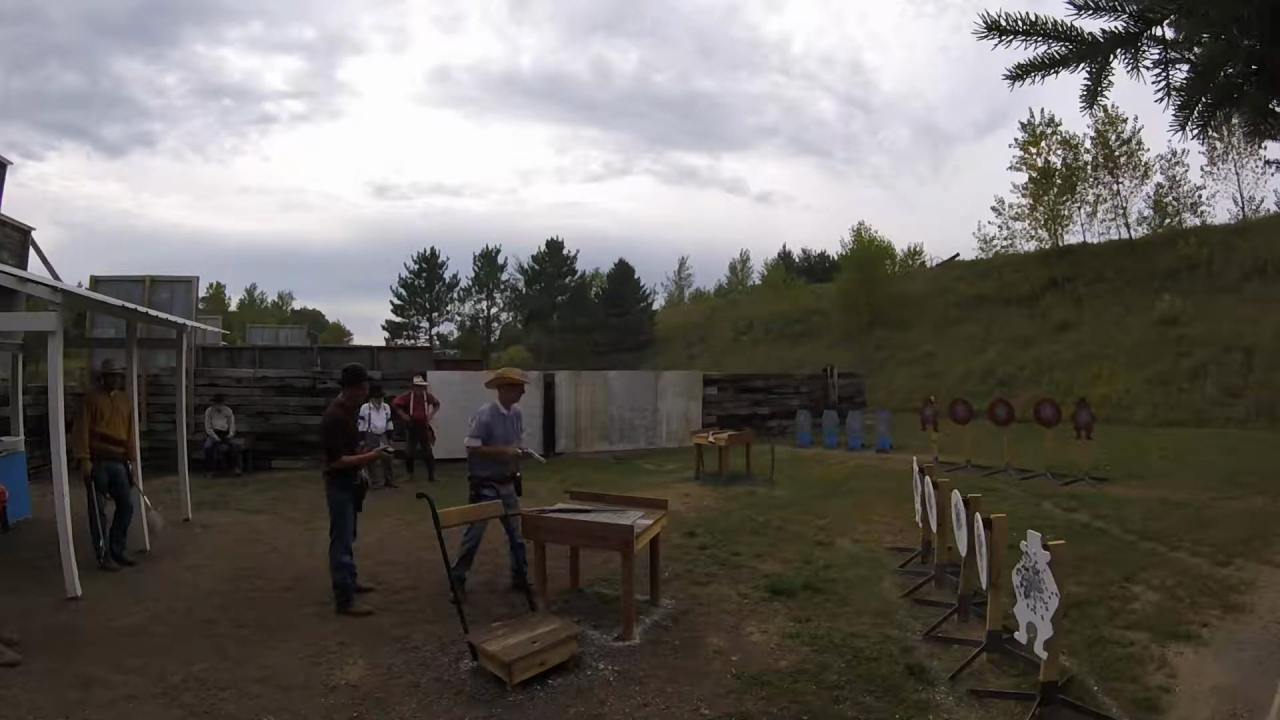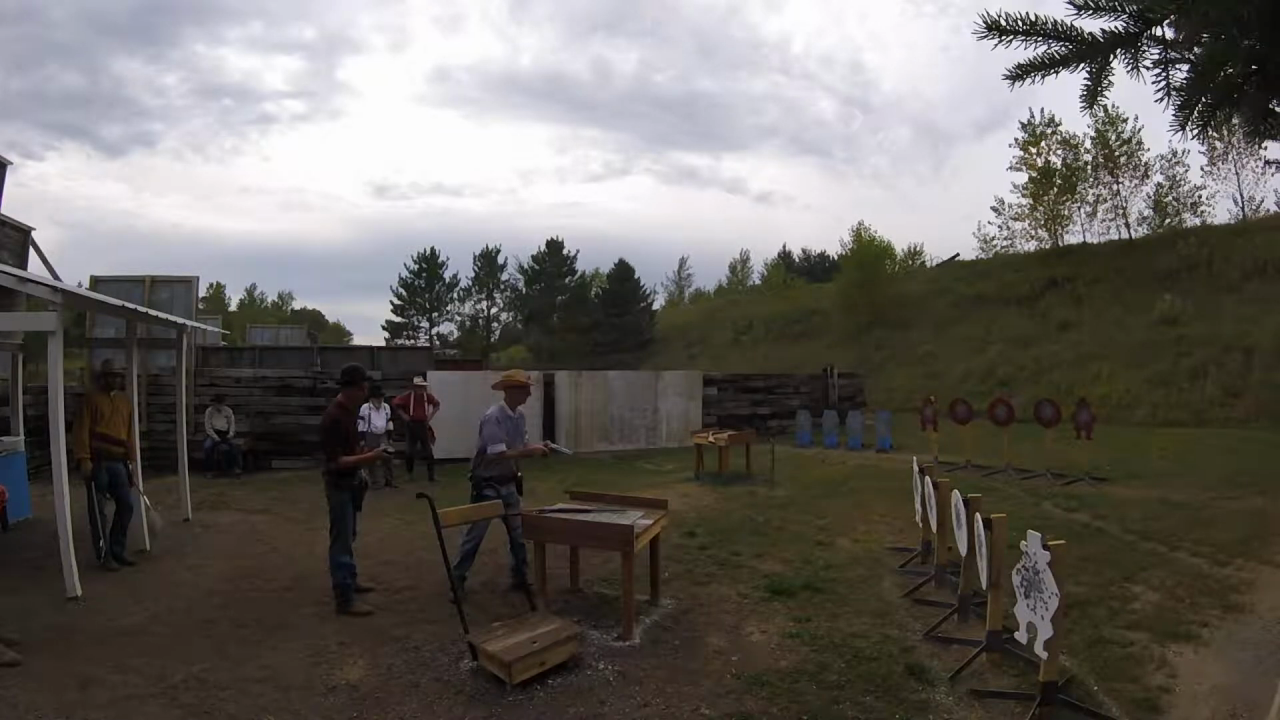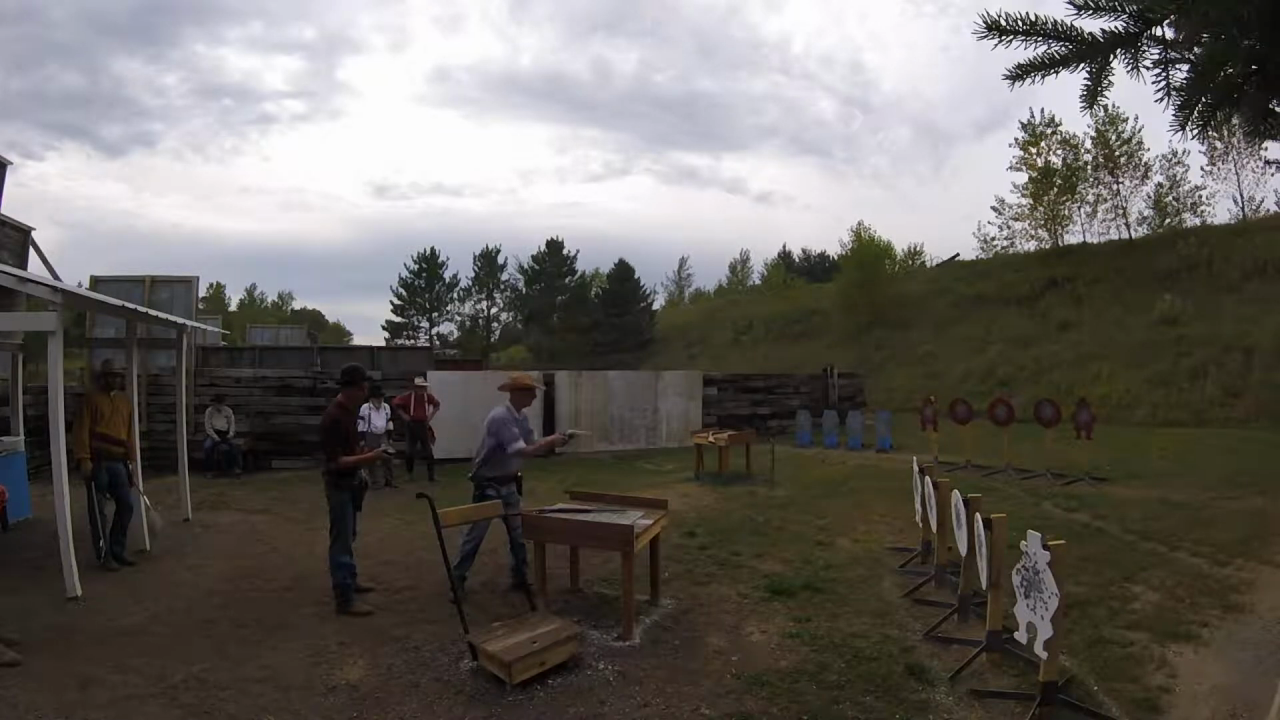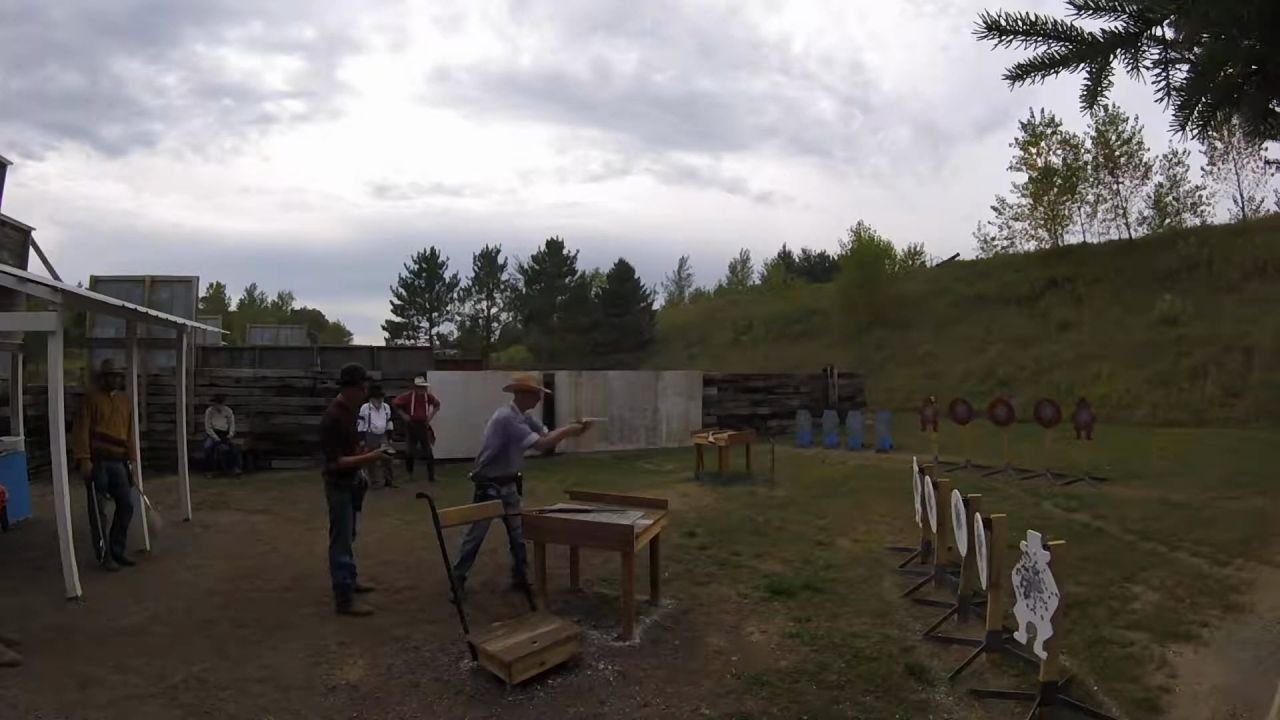
dt=0.1s
person 1, frame 1
left shoulder: (351, 410)
right shoulder: (334, 417)
right elbow: (336, 461)
left wrist: (365, 454)
right wrist: (369, 457)
left hip: (350, 482)
right hip: (339, 484)
left knee: (348, 536)
right knee: (341, 540)
left ankle: (349, 580)
right ankle: (344, 600)
person 1, frame 2
left shoulder: (350, 410)
right shoulder: (333, 417)
right elbow: (335, 461)
left wrist: (365, 453)
right wrist: (368, 457)
left hip: (350, 481)
right hip: (338, 484)
left knee: (348, 536)
right knee: (341, 540)
left ankle: (350, 580)
right ankle: (344, 600)
person 1, frame 3
left shoulder: (350, 410)
right shoulder: (334, 417)
right elbow: (335, 461)
left wrist: (364, 454)
right wrist: (368, 458)
left hip: (350, 482)
right hip: (339, 484)
left knee: (348, 536)
right knee: (341, 540)
left ankle: (350, 580)
right ankle: (344, 600)
person 1, frame 4
left shoulder: (350, 410)
right shoulder: (333, 417)
right elbow: (335, 461)
left wrist: (364, 454)
right wrist: (368, 458)
left hip: (350, 481)
right hip: (339, 484)
left knee: (348, 536)
right knee: (341, 540)
left ankle: (350, 580)
right ankle: (344, 600)
person 2, frame 1
left shoulder: (516, 413)
right shoulder: (485, 414)
right elbow: (472, 448)
left wrist: (518, 452)
right wrist: (504, 451)
left hip: (508, 484)
right hip: (484, 486)
left knee: (516, 535)
right knee: (474, 535)
left ankle: (520, 578)
right ankle: (457, 580)
person 2, frame 2
left shoulder: (520, 415)
right shoulder: (493, 417)
right elbow: (499, 454)
left wrist: (534, 449)
right wrist: (529, 452)
left hip: (509, 484)
right hip: (487, 486)
left knee: (518, 534)
right knee: (475, 535)
left ankle: (520, 578)
right ankle: (458, 580)
person 2, frame 3
left shoulder: (521, 416)
right shoulder: (501, 418)
left elbow: (533, 442)
right elbow: (523, 451)
left wrist: (551, 441)
right wrist: (549, 442)
left hip: (509, 484)
right hip: (487, 486)
left knee: (518, 534)
right knee: (475, 535)
left ankle: (519, 578)
right ankle: (457, 580)
person 2, frame 4
left shoulder: (524, 416)
right shoulder: (506, 417)
left elbow: (545, 436)
right elbow: (540, 444)
left wrist: (567, 431)
right wrist: (566, 431)
left hip: (509, 484)
right hip: (488, 485)
left knee: (518, 534)
right knee: (476, 534)
left ankle: (520, 578)
right ankle: (457, 580)
person 3, frame 1
left shoulder: (125, 400)
right shoulder: (92, 399)
right elbow: (81, 430)
left wrist: (130, 458)
right wrist: (83, 459)
left hip: (118, 462)
right hip: (97, 462)
left knee: (126, 506)
right knee: (98, 510)
left ankle: (117, 550)
right ankle: (104, 555)
person 3, frame 2
left shoulder: (125, 400)
right shoulder: (92, 398)
right elbow: (81, 430)
left wrist: (130, 458)
right wrist: (83, 459)
left hip: (118, 462)
right hip: (97, 462)
left knee: (126, 506)
right knee: (98, 510)
left ankle: (117, 550)
right ankle: (104, 555)
person 3, frame 3
left shoulder: (124, 400)
right shoulder: (92, 398)
right elbow: (82, 429)
left wrist: (130, 459)
right wrist: (83, 459)
left hip: (118, 462)
right hip: (97, 462)
left knee: (126, 506)
right knee: (98, 510)
left ankle: (117, 550)
right ankle: (104, 556)
person 3, frame 4
left shoulder: (125, 400)
right shoulder: (92, 398)
right elbow: (82, 430)
left wrist: (130, 459)
right wrist: (83, 459)
left hip: (118, 462)
right hip: (97, 462)
left knee: (126, 506)
right knee: (98, 510)
left ankle: (117, 550)
right ankle: (104, 555)
